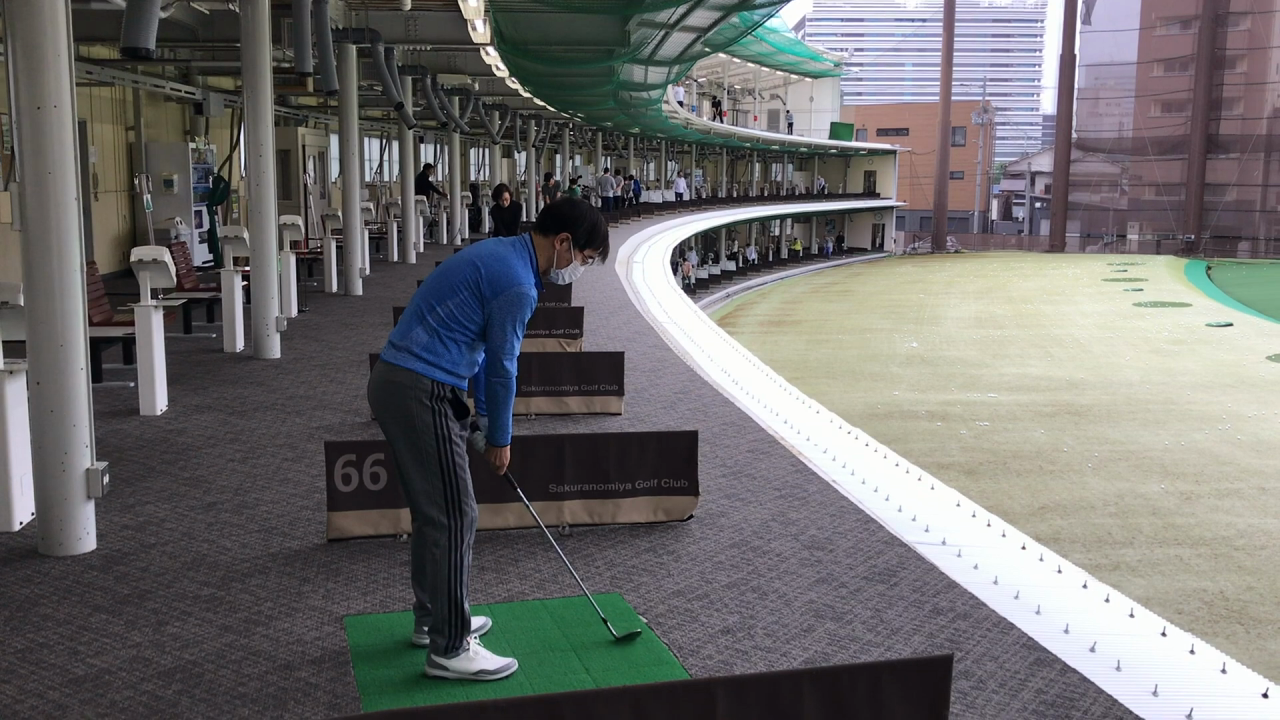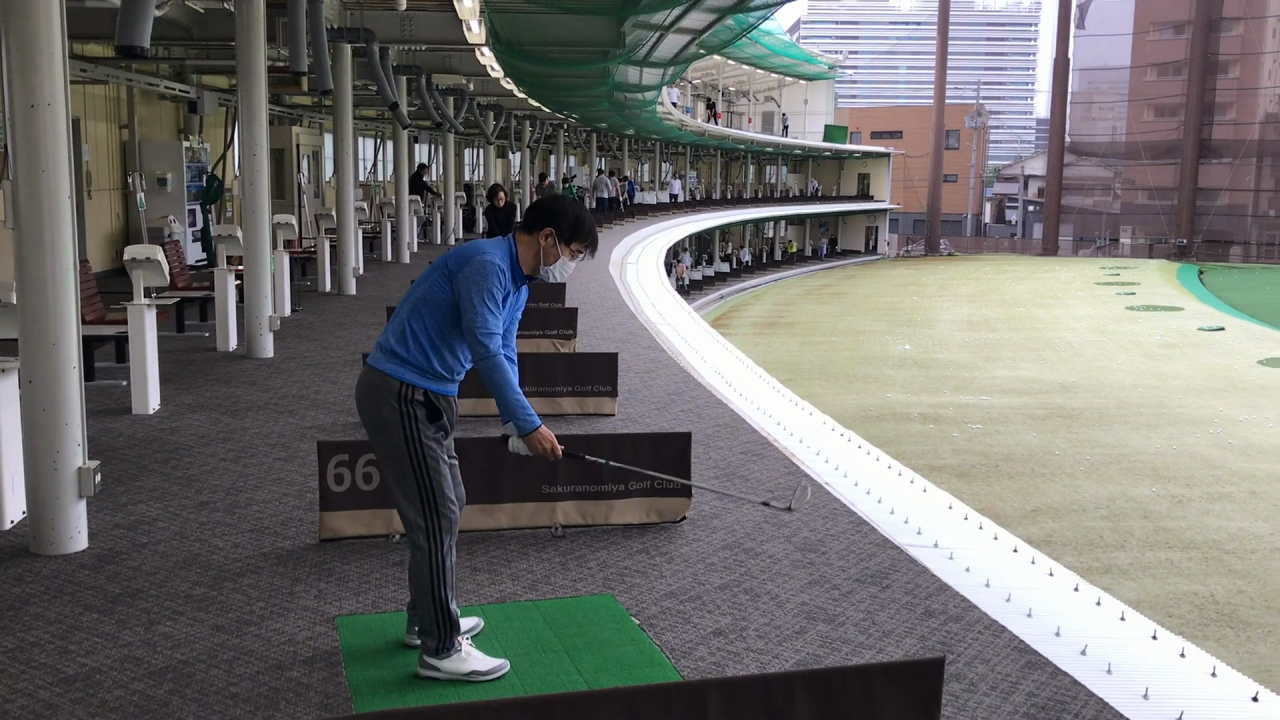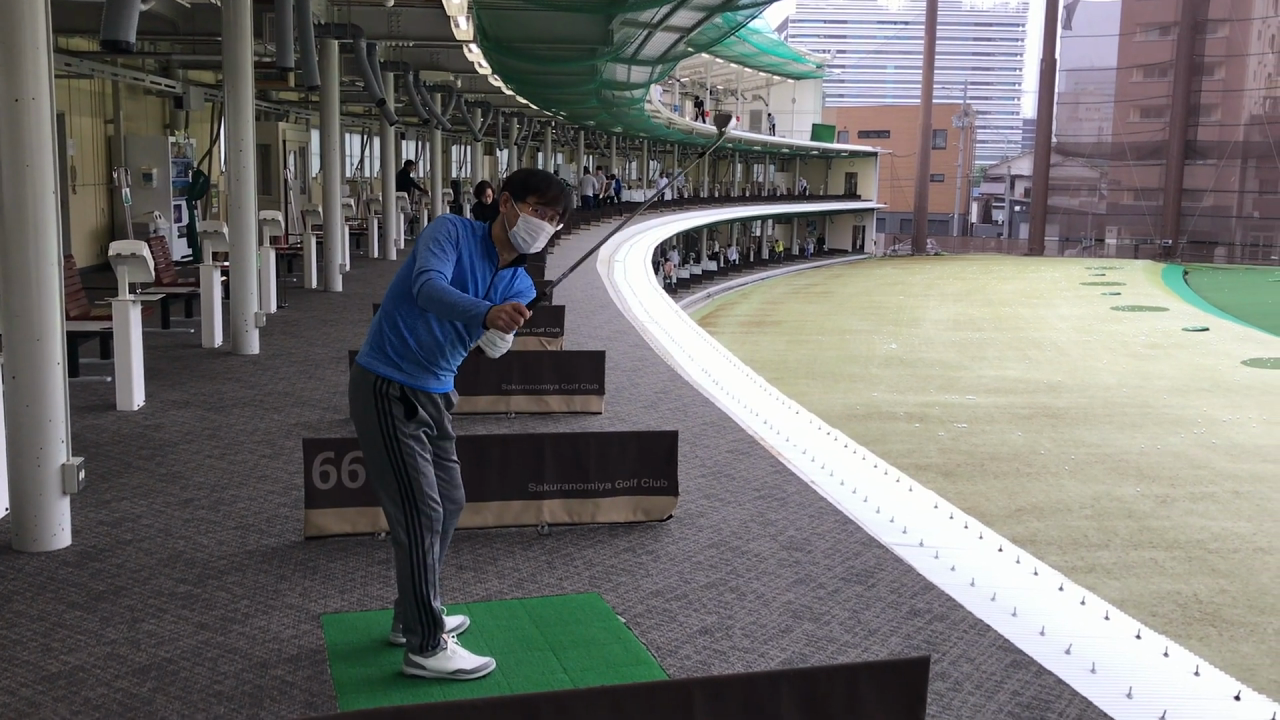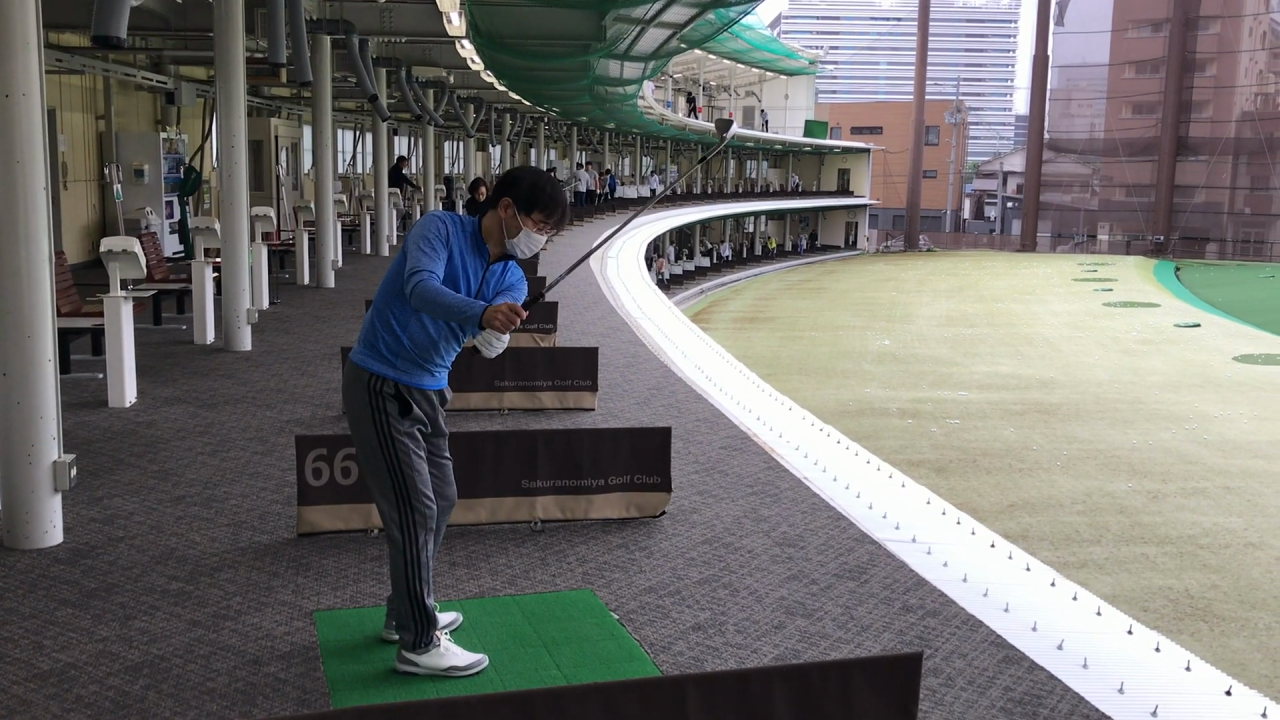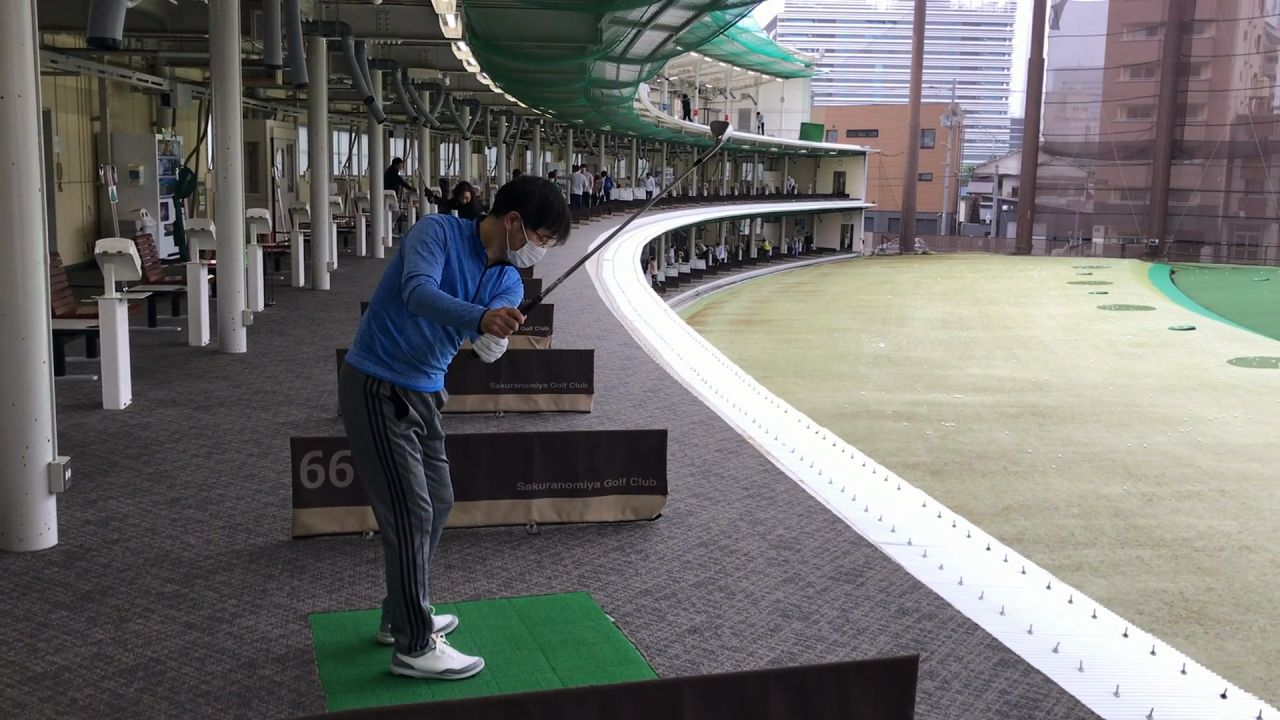
dt=0.7s
person 1, frame 1
left shoulder: (498, 254)
right shoulder: (516, 283)
right elbow: (502, 366)
left wrist: (482, 415)
right wrist: (499, 438)
left hip: (395, 380)
right hip: (421, 392)
left knee: (432, 511)
right knee: (454, 517)
left ankle: (434, 617)
right ankle: (449, 648)
person 1, frame 2
left shoulder: (517, 287)
right shoulder: (486, 262)
left elbow: (503, 355)
right elbow: (486, 353)
left wrist: (516, 423)
right wrist: (531, 423)
left hip: (425, 395)
right hip: (400, 394)
left knee: (445, 507)
right knee: (436, 517)
left ankle: (428, 619)
right ankle: (440, 649)
person 1, frame 3
left shoulder: (521, 286)
right shoulder: (450, 231)
left elbow: (497, 334)
right elbow: (428, 287)
left wrist: (501, 331)
right wrist: (487, 312)
left hip: (435, 392)
right hip: (387, 388)
left knee: (447, 503)
right knee: (420, 514)
left ankle: (415, 615)
right ankle: (425, 647)
person 1, frame 4
left shoulder: (512, 280)
right shoulder: (440, 228)
left elbow: (493, 328)
right elbow: (420, 288)
left wrist: (495, 332)
right wrist: (482, 313)
left hip: (428, 389)
right hip: (381, 385)
left knee: (439, 501)
right knee: (414, 510)
left ankle: (408, 613)
right ankle: (418, 644)
person 1, frame 5
left shoulder: (509, 282)
right shoulder: (437, 231)
left elbow: (489, 330)
right elbow: (418, 292)
left wrist: (494, 336)
right wrist: (481, 318)
left hip: (424, 392)
right hip: (377, 387)
left knee: (436, 504)
right knee: (411, 513)
left ankle: (402, 615)
right ankle: (414, 645)
